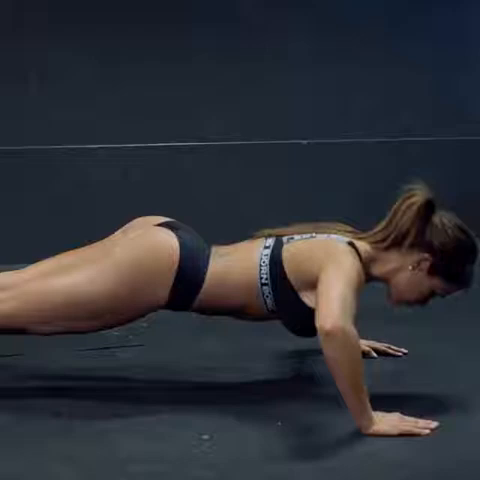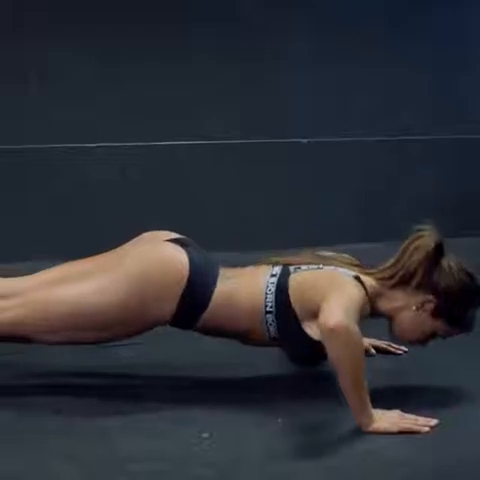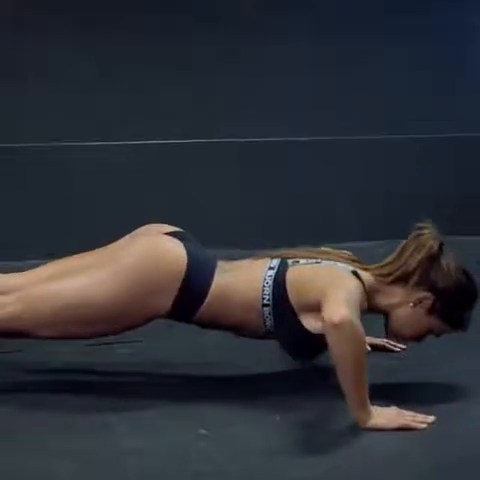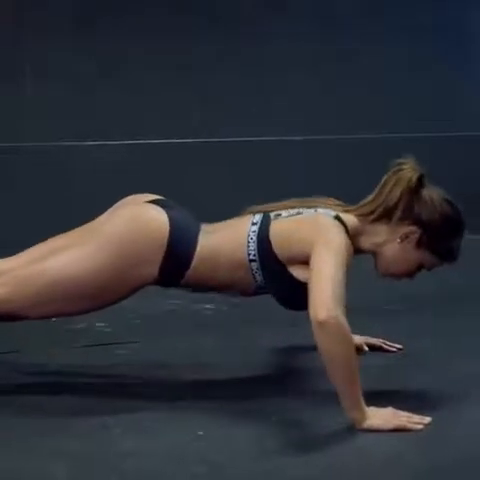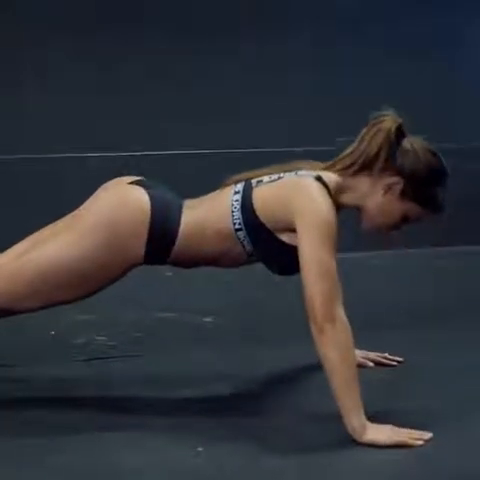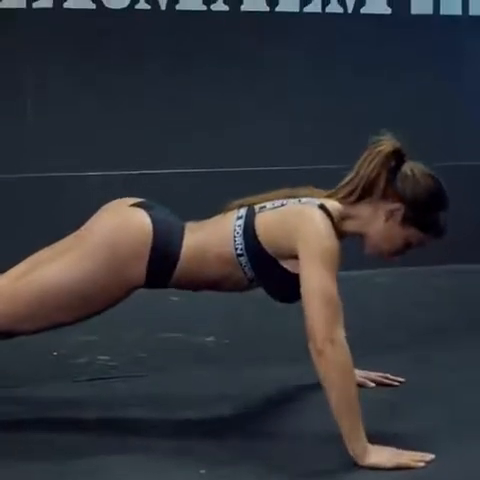
dt=0.7s
person 1, frame 1
left shoulder: (349, 244)
right shoulder: (347, 261)
right elbow: (331, 327)
left wrist: (347, 337)
right wrist: (367, 420)
left hip: (163, 242)
right hip: (159, 268)
person 1, frame 2
left shoulder: (353, 271)
right shoulder: (352, 292)
right elbow: (335, 326)
left wrist: (347, 340)
right wrist: (368, 417)
left hip: (168, 253)
right hip: (165, 283)
person 1, frame 3
left shoulder: (353, 269)
right shoulder: (351, 287)
right elbow: (338, 322)
left wrist: (347, 338)
right wrist: (365, 414)
left hip: (166, 248)
right hip: (163, 275)
person 1, frame 4
left shoulder: (339, 220)
right shoulder: (335, 239)
right elbow: (324, 317)
left wrist: (340, 337)
right wrist: (360, 414)
left hip: (153, 220)
right hip: (148, 244)
person 1, frame 5
left shoulder: (319, 185)
right shoulder: (316, 203)
right elbow: (325, 317)
left wrist: (339, 351)
right wrist: (360, 427)
left hip: (137, 206)
right hip: (131, 225)
person 1, frame 6
left shoulder: (321, 213)
right shoulder: (318, 231)
right elbow: (325, 341)
left wrist: (340, 371)
right wrist: (362, 451)
left hip: (137, 226)
right hip: (132, 246)
